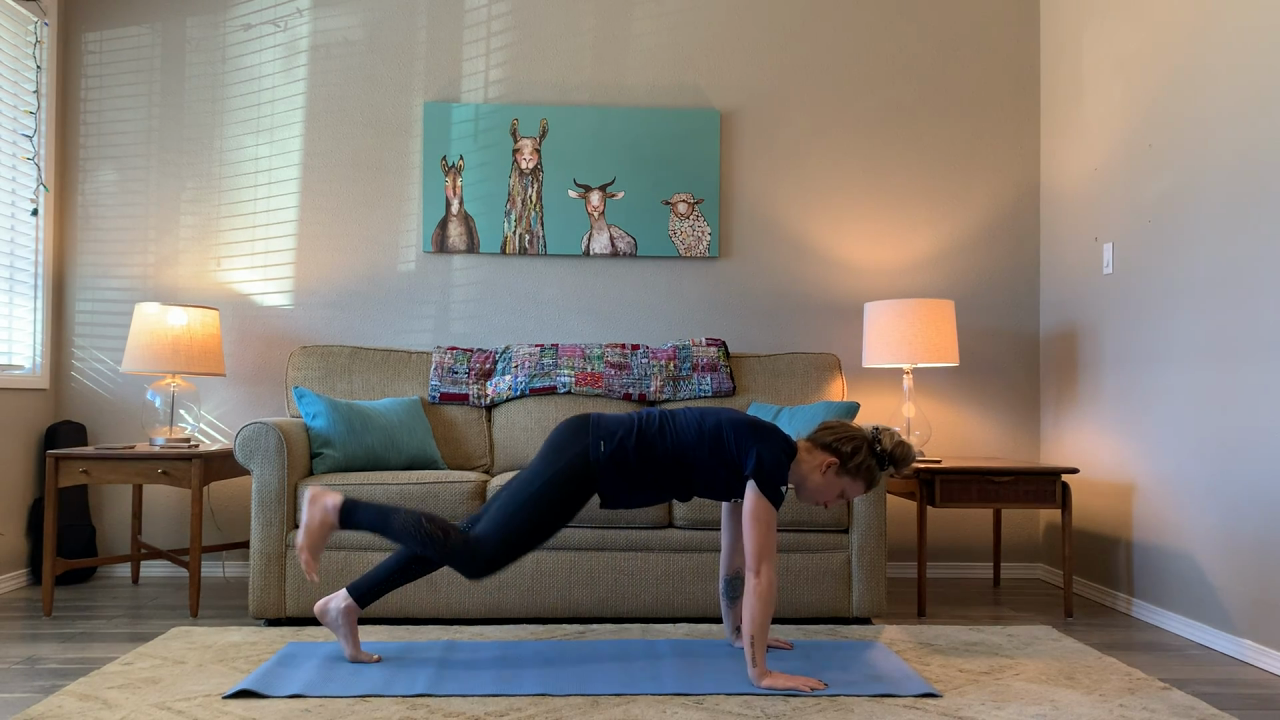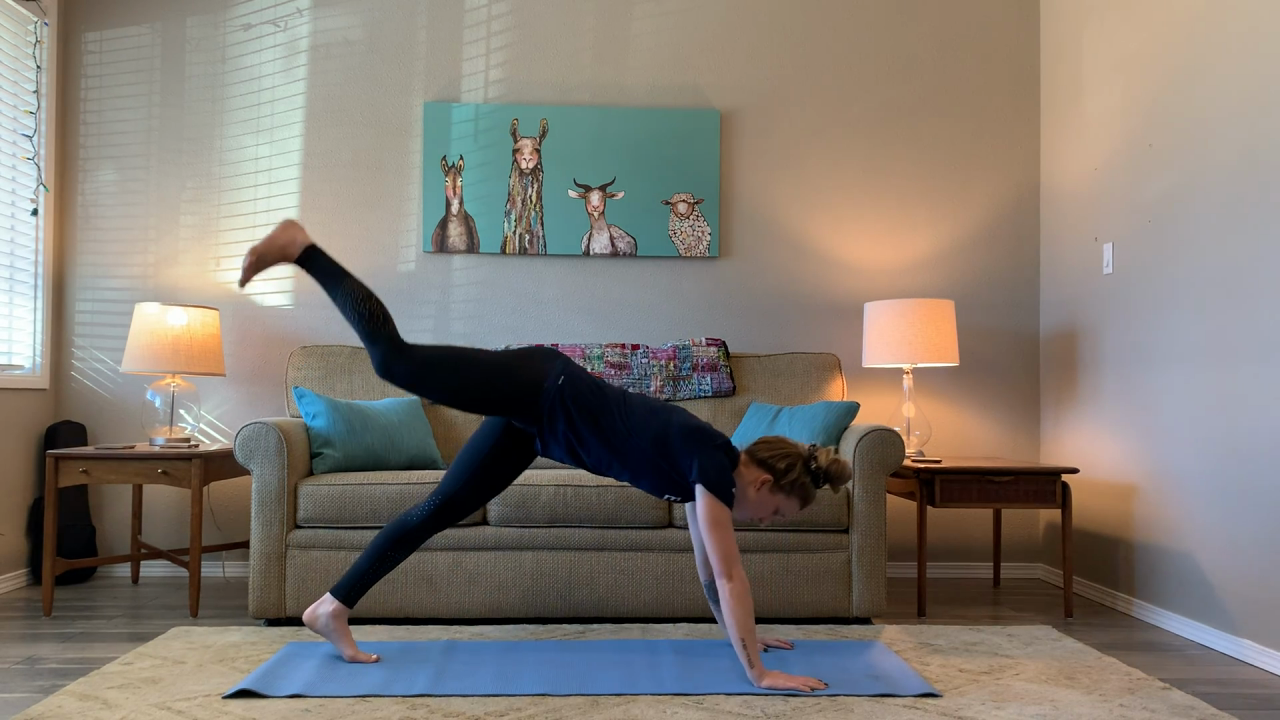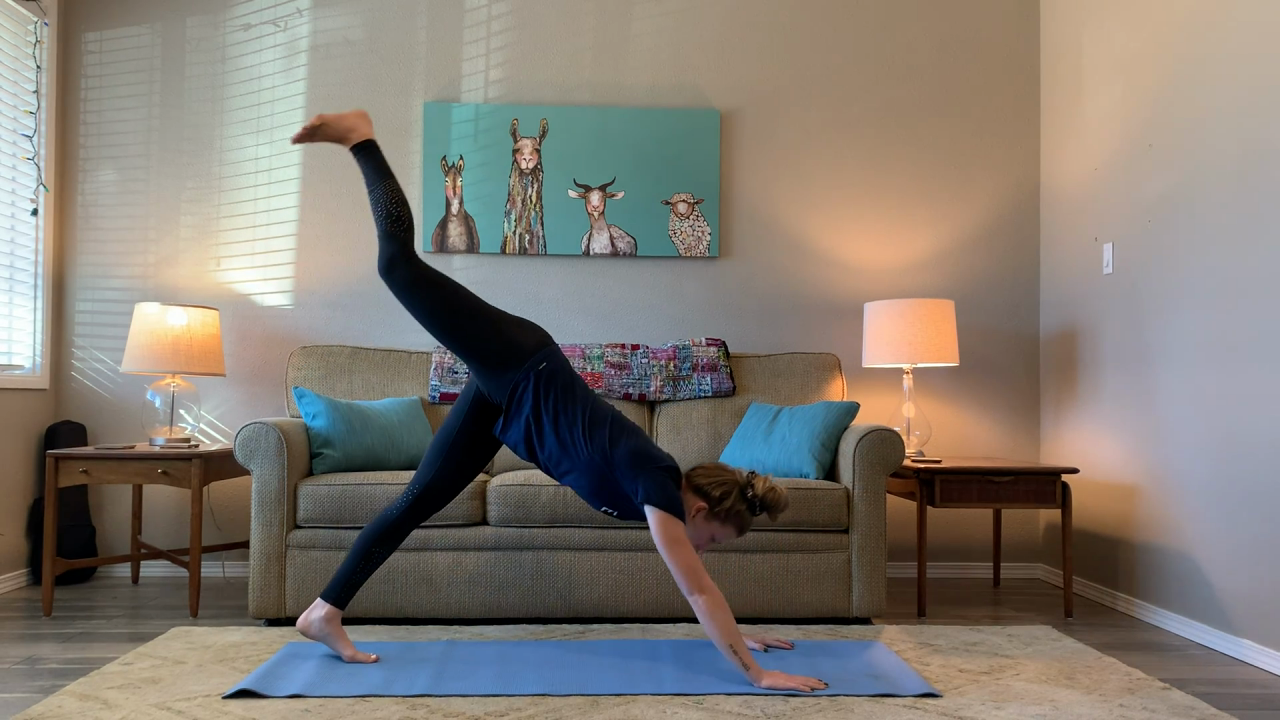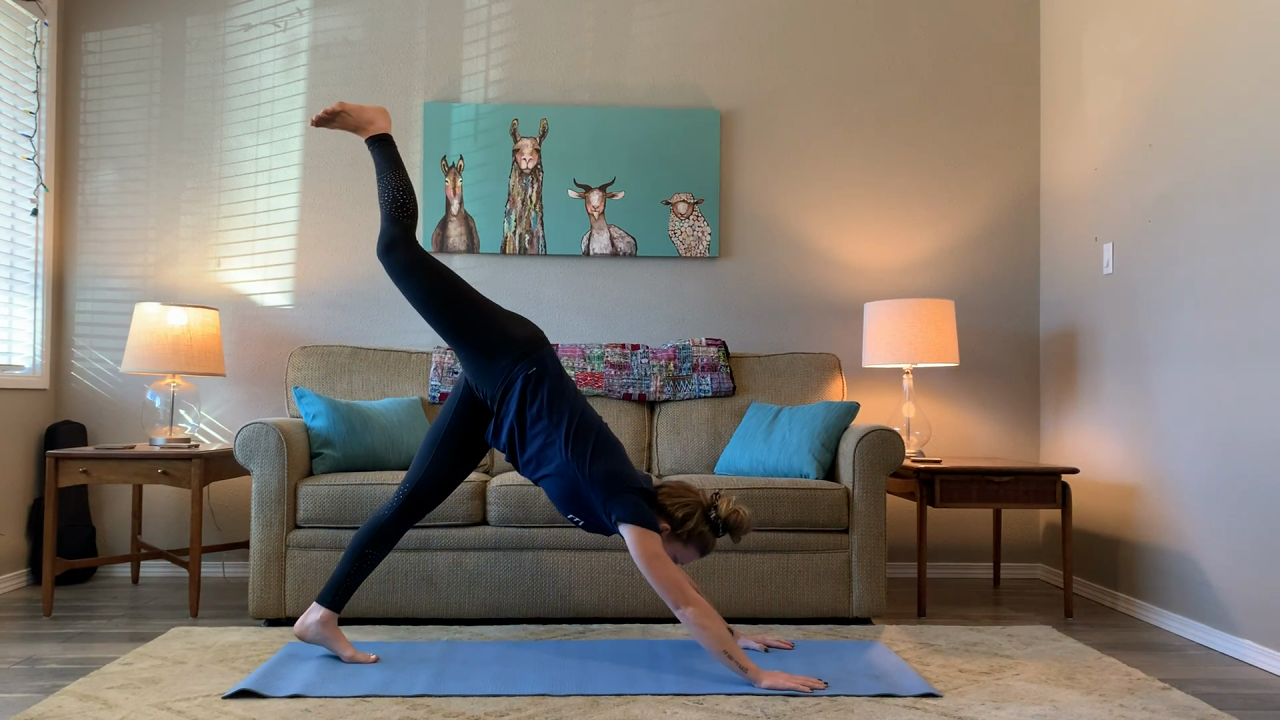
dt=0.5s
person 1, frame 1
left shoulder: (753, 458)
right shoulder: (773, 456)
left elbow: (735, 560)
right elbow: (760, 570)
left wrist: (737, 631)
right wrist: (759, 669)
left hip: (586, 452)
right hip: (590, 455)
left knee: (469, 535)
right knee: (473, 550)
left ankle: (345, 603)
right ankle: (337, 508)
person 1, frame 2
left shoulder: (709, 473)
right shoulder: (717, 466)
left elbow: (711, 570)
right elbow: (729, 575)
left wrist: (744, 638)
right wrist: (758, 671)
left hip: (538, 412)
right hip: (541, 393)
left knee: (439, 510)
right knee: (394, 358)
left ankle: (333, 608)
right ankle: (299, 245)
person 1, frame 3
left shoulder: (672, 491)
right shoulder: (656, 486)
left elbow: (697, 587)
right elbow: (698, 590)
left wrist: (740, 637)
right wrist: (756, 673)
left hip: (510, 389)
right hip: (515, 368)
left knee: (419, 501)
right knee: (400, 262)
left ankle: (324, 613)
right ankle: (359, 140)
person 1, frame 4
left shoulder: (636, 503)
right shoulder: (626, 507)
left elbow: (686, 591)
right elbow: (684, 604)
left wrist: (735, 635)
right wrist: (754, 675)
left hip: (498, 387)
right hip: (507, 365)
left knee: (411, 502)
right knee: (397, 246)
left ankle: (320, 616)
right ankle: (377, 134)
